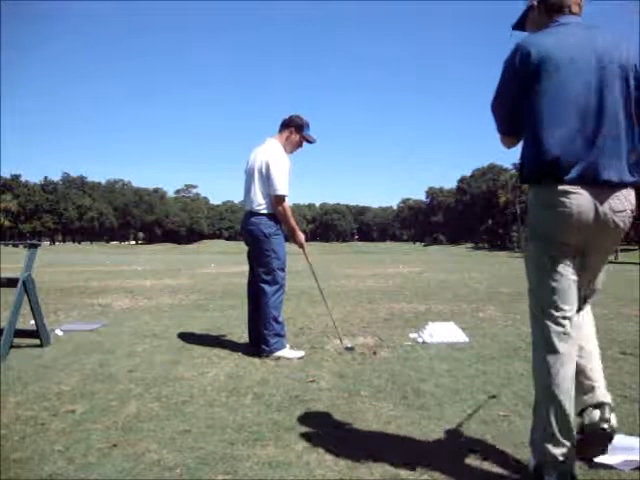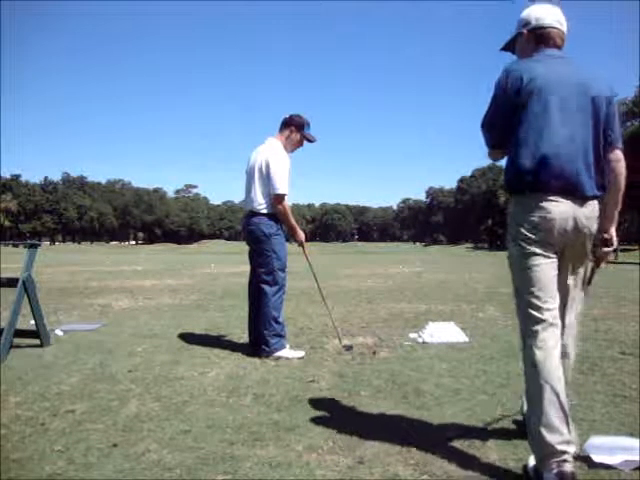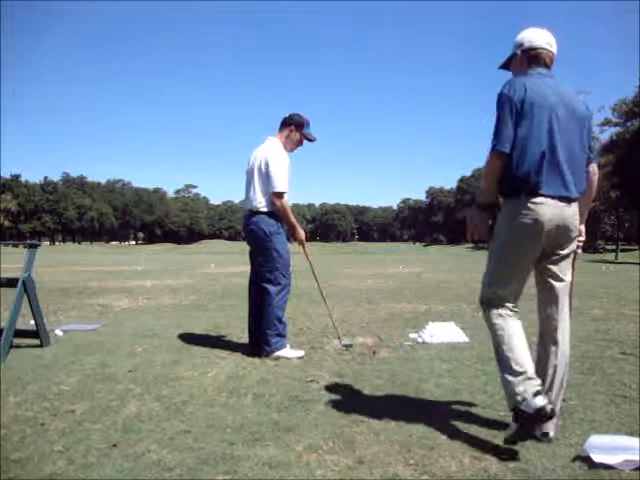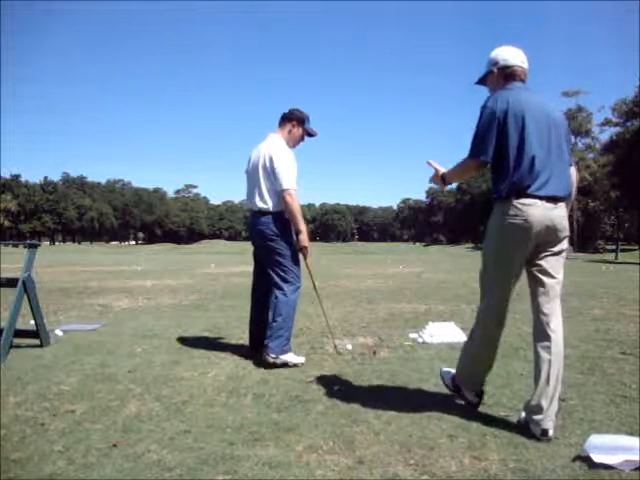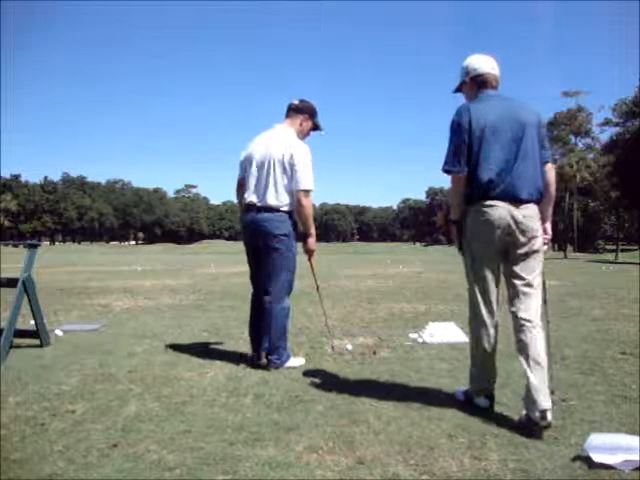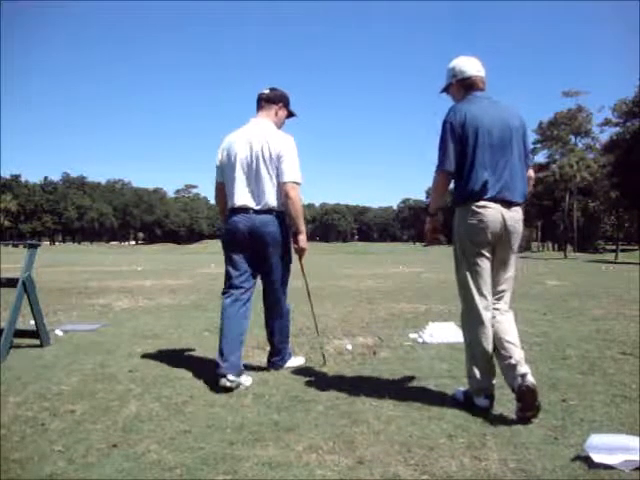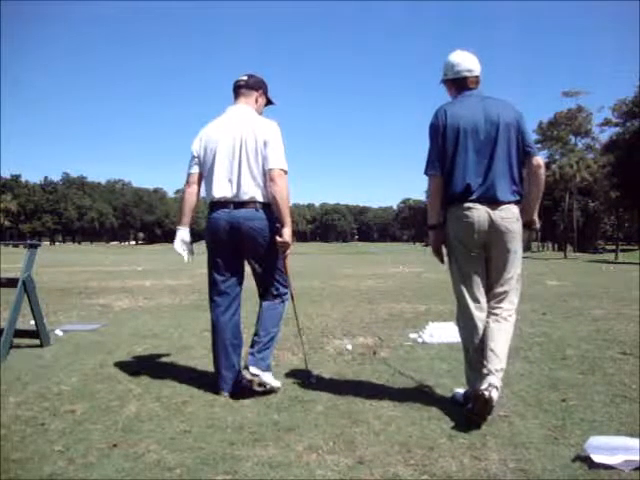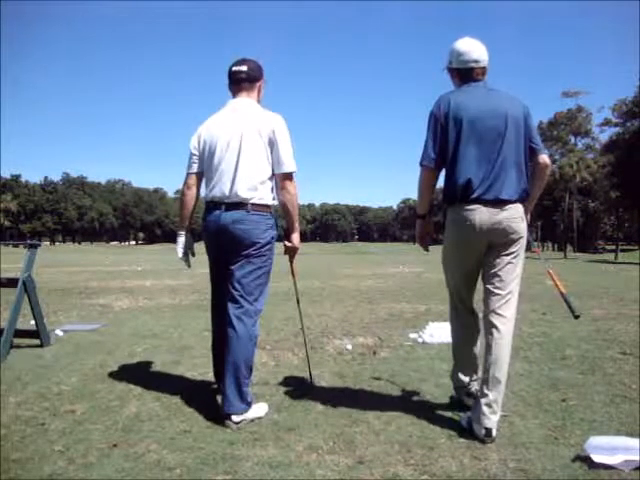
dt=0.4s
person 1, frame 1
left shoulder: (528, 52)
left elbow: (508, 137)
left hip: (555, 200)
left knee: (555, 328)
right knee: (579, 311)
right ankle: (597, 415)
person 1, frame 2
left shoulder: (517, 75)
right shoulder: (596, 87)
left elbow: (495, 150)
right elbow: (615, 162)
right wrist: (609, 223)
left hip: (535, 210)
right hip: (584, 213)
left knee: (541, 330)
right knee: (564, 325)
right ankle: (548, 422)
person 1, frame 3
left shoulder: (516, 89)
right shoulder: (577, 103)
left elbow: (500, 158)
right elbow: (592, 171)
left wrist: (480, 207)
left hip: (527, 208)
right hip: (567, 212)
left knee: (497, 302)
right knee: (557, 316)
left ankle: (529, 396)
right ankle: (545, 416)
person 1, frame 4
left shoulder: (497, 104)
right shoulder: (554, 113)
left elbow: (478, 162)
right elbow: (572, 174)
left wrist: (444, 176)
left hip: (516, 212)
right hip: (556, 215)
left knee: (493, 305)
right knee: (549, 315)
left ankle: (468, 385)
right ankle: (542, 417)
person 1, frame 5
left shoulder: (466, 114)
right shoulder: (530, 114)
left elbow: (458, 178)
right elbow: (548, 172)
left wrist: (456, 222)
right wrist: (546, 219)
left hip: (486, 214)
right hip: (527, 215)
left knee: (484, 308)
right knee: (528, 309)
left ankle: (481, 391)
right ankle: (538, 402)
person 1, frame 6
left shoulder: (457, 114)
right shoulder: (514, 117)
left elbow: (445, 174)
right elbow: (529, 175)
left wrist: (432, 214)
left hip: (474, 213)
right hip: (512, 214)
left knee: (478, 305)
right knee: (501, 303)
left ankle: (481, 390)
right ankle: (521, 375)
person 1, frame 7
left shoulder: (444, 115)
right shoulder: (509, 111)
left elbow: (436, 178)
right elbow: (536, 165)
left wrist: (434, 227)
right wrist: (531, 210)
left hip: (464, 215)
right hip: (507, 214)
left knee: (472, 307)
right knee: (503, 305)
left ankle: (477, 388)
right ankle: (490, 385)
person 1, frame 8
left shoulder: (446, 105)
right shoulder: (516, 106)
left elbow: (430, 169)
right elbow: (543, 164)
left wrist: (422, 216)
right wrist: (526, 207)
left hip: (465, 215)
right hip: (510, 216)
left knee: (461, 306)
right knee: (500, 314)
left ankle: (466, 386)
right ankle: (486, 416)
person 2, frame 1
left shoulder: (259, 151)
right shoulder: (278, 156)
right elbow: (279, 202)
right wrist: (295, 231)
left hip: (252, 220)
right hip: (267, 224)
left knee: (258, 283)
right knee: (273, 283)
left ankle: (258, 340)
right ankle: (272, 344)
person 2, frame 2
left shoulder: (260, 151)
right shoulder: (278, 155)
right elbow: (279, 201)
right wrist: (295, 230)
left hip: (253, 220)
right hip: (268, 224)
left knee: (259, 283)
right knee: (273, 283)
left ankle: (258, 340)
right ankle: (272, 344)
person 2, frame 3
left shoulder: (261, 150)
right shoulder: (277, 154)
right elbow: (277, 200)
right wrist: (295, 228)
left hip: (254, 220)
right hip: (268, 223)
left knee: (260, 283)
right knee: (277, 282)
left ankle: (258, 340)
right ankle: (273, 343)
person 2, frame 4
left shoulder: (259, 149)
right shoulder: (281, 151)
right elbow: (288, 196)
right wrist: (301, 231)
left hip: (257, 220)
right hip: (275, 223)
left knee: (263, 284)
right knee: (288, 284)
left ankle: (258, 342)
right ankle: (277, 348)
person 2, frame 5
left shoulder: (256, 142)
right shoulder: (297, 147)
left elbow: (240, 188)
right elbow: (303, 198)
right wrist: (310, 234)
left hip: (251, 218)
right hip: (279, 222)
left knee: (260, 289)
right knee: (277, 292)
left ankle: (259, 349)
right ankle: (277, 356)
person 2, frame 6
left shoulder: (229, 141)
right shoulder: (281, 140)
left elbow: (220, 192)
right elbow: (290, 191)
left wrist: (228, 224)
right wrist: (300, 231)
left hip: (237, 222)
right hip: (271, 223)
left knee: (235, 293)
right knee: (276, 294)
left ankle: (229, 369)
right ankle: (279, 356)
person 2, frame 7
left shoulder: (207, 131)
right shoulder: (265, 126)
left elbow: (192, 185)
right elbow: (276, 179)
left wrist: (183, 227)
right wrist: (286, 225)
left hip: (219, 217)
right hip: (257, 216)
left knee: (224, 299)
right knee: (275, 291)
left ankle: (228, 378)
right ankle: (257, 363)
person 2, frame 8
left shoulder: (207, 126)
right shoulder: (271, 122)
left elbow: (191, 185)
right elbow: (285, 183)
left wrist: (183, 231)
right wrist: (294, 229)
left hip: (214, 219)
right hip: (254, 220)
left knee: (222, 306)
right knee: (243, 310)
left ankle: (226, 382)
right ankle: (237, 403)
